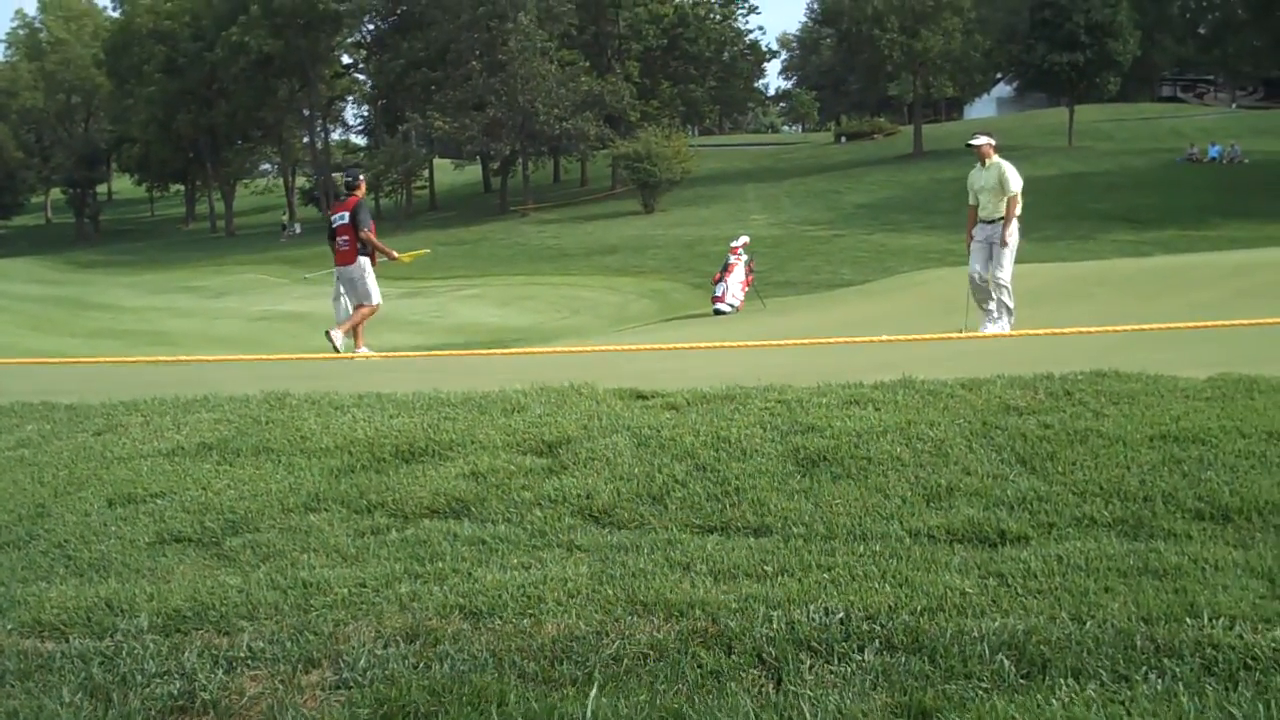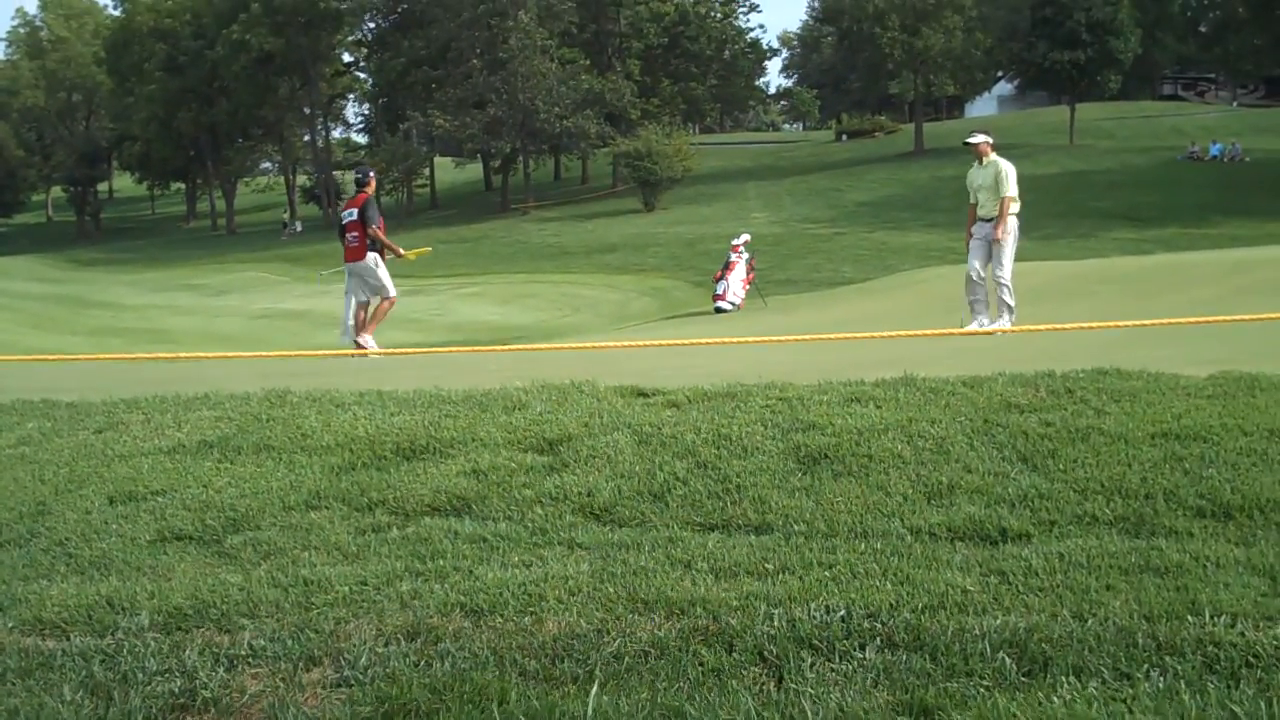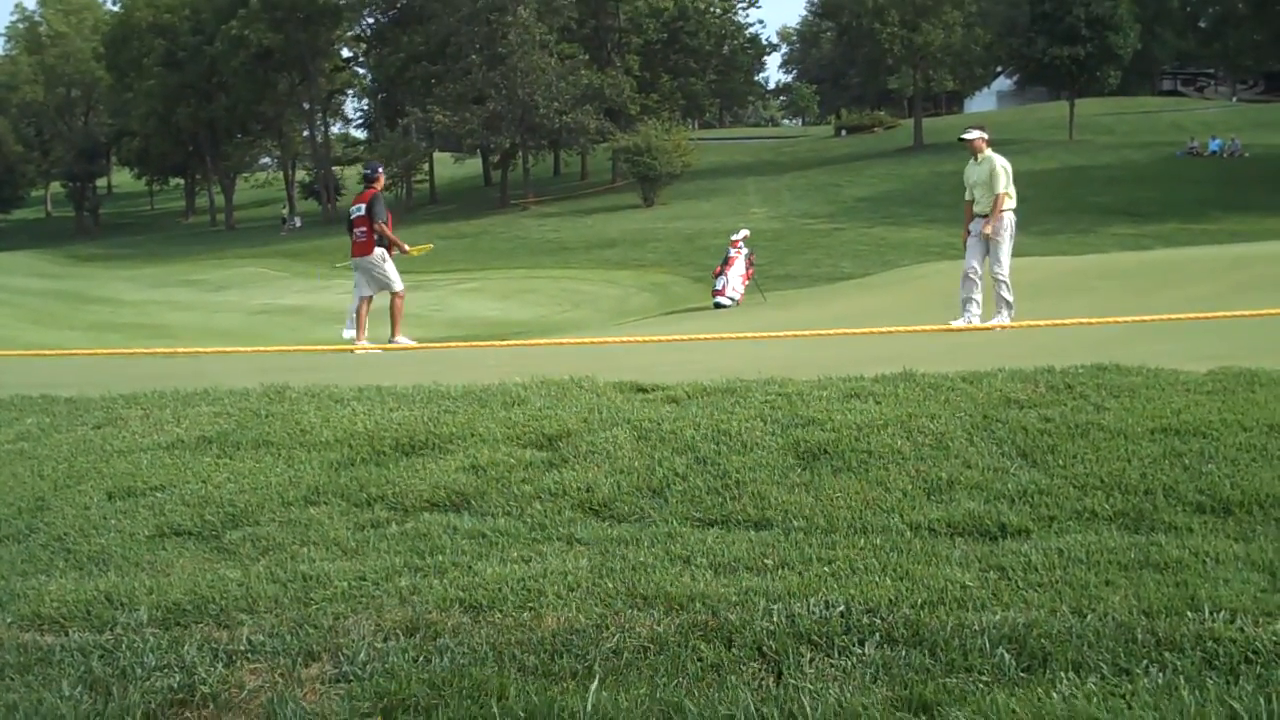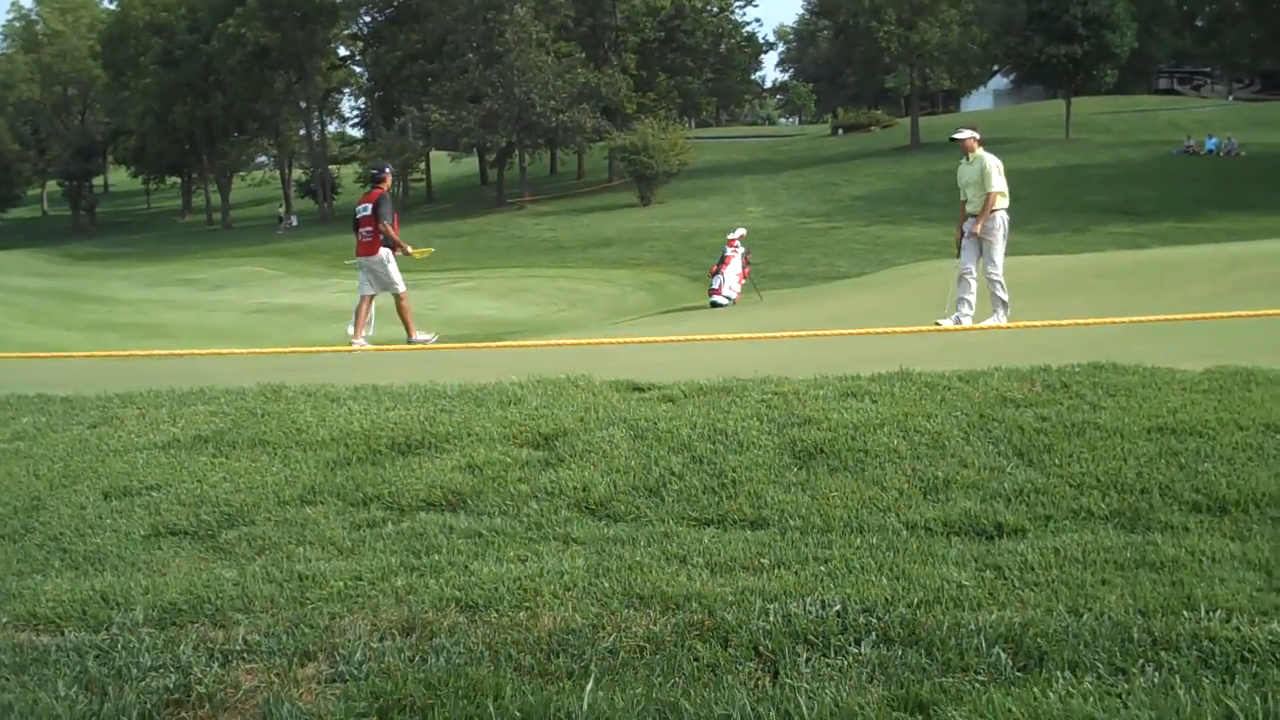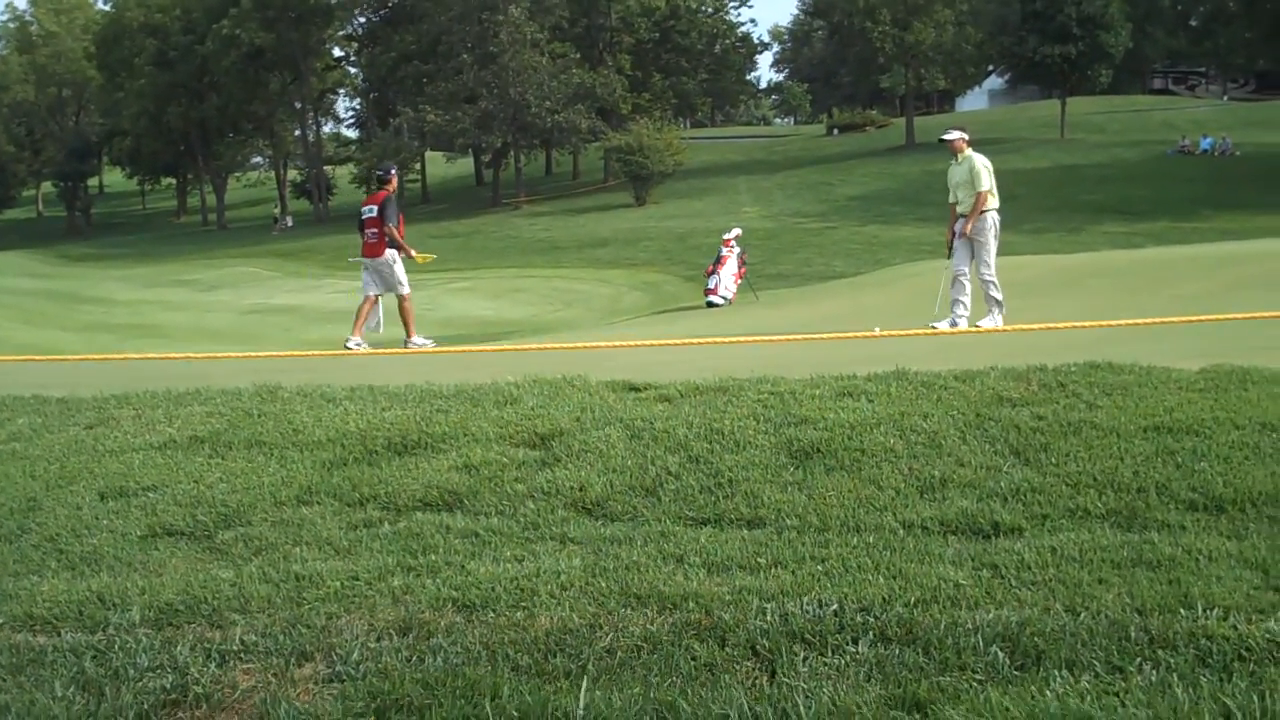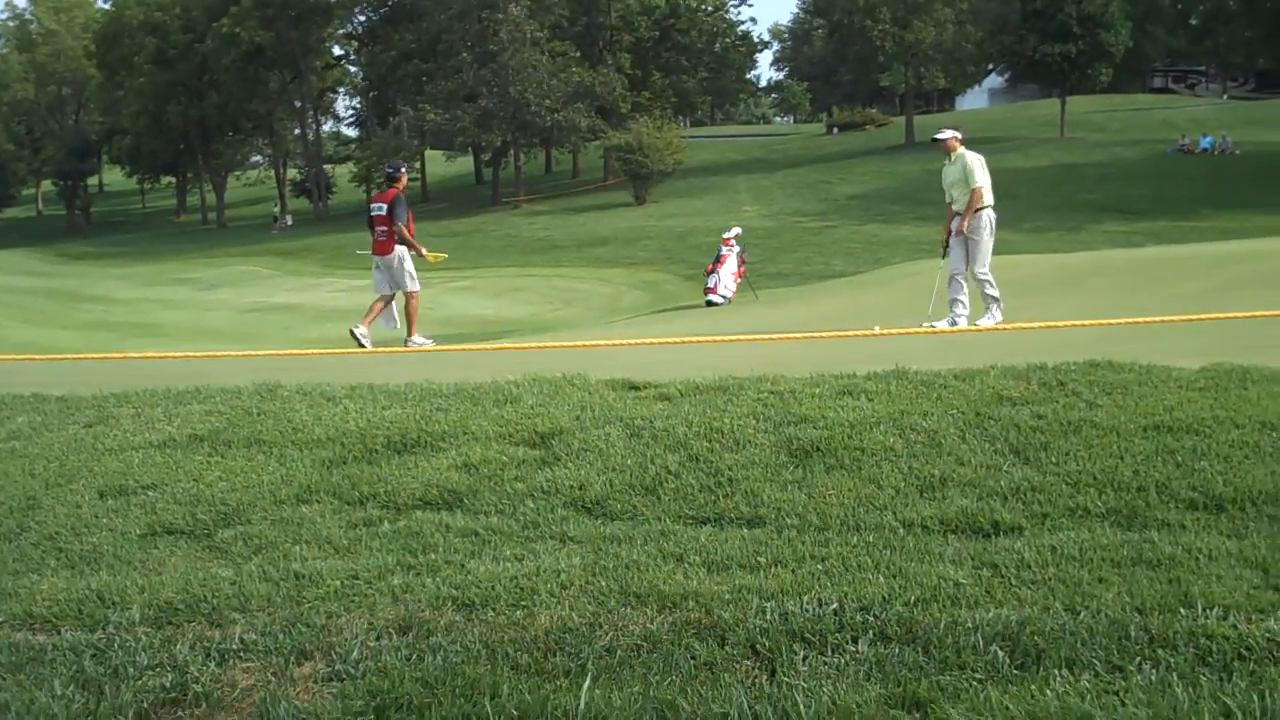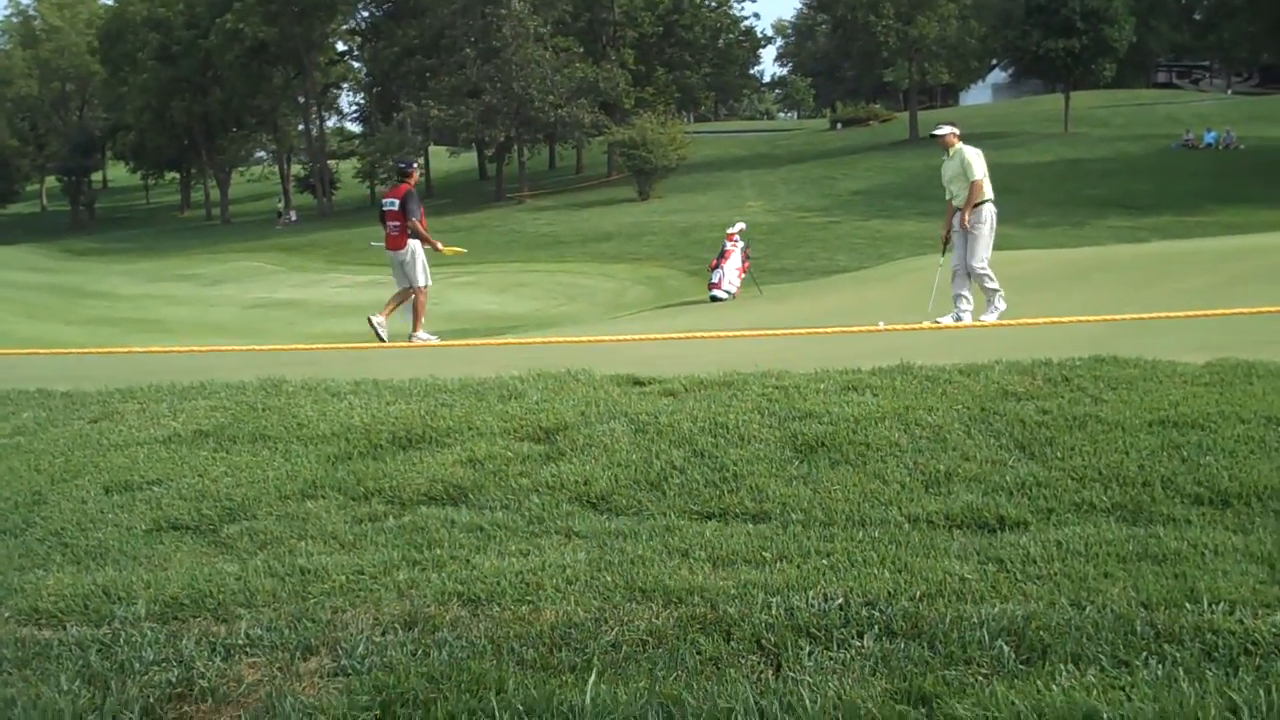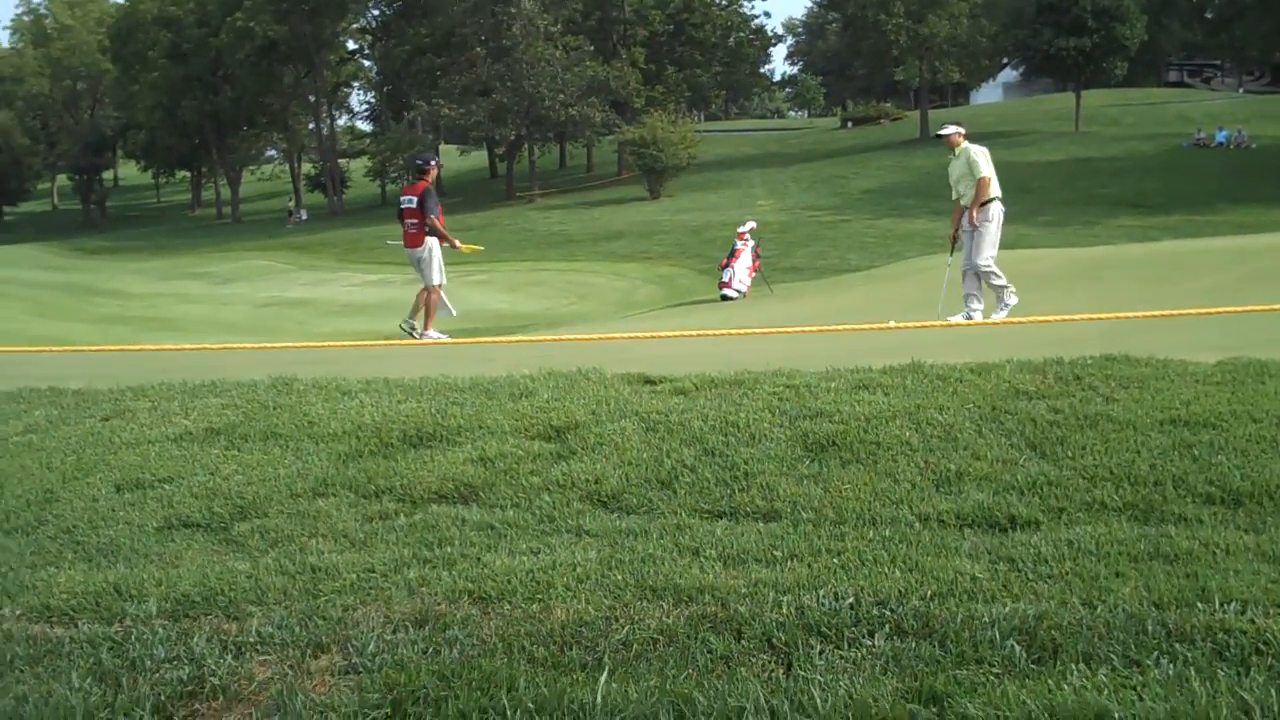
dt=0.1s
person 1, frame 1
left shoulder: (1004, 168)
right shoulder: (974, 174)
left elbow: (1013, 199)
left wrist: (1007, 229)
right wrist: (969, 232)
left hip: (1005, 227)
right hip: (982, 227)
left knee: (1000, 276)
right knee: (975, 273)
left ankle: (1004, 322)
right ankle: (990, 315)
person 1, frame 2
left shoulder: (1002, 166)
right shoulder: (972, 172)
left elbow: (1007, 199)
left wrist: (999, 228)
right wrist: (968, 230)
left hip: (1003, 225)
right hip: (981, 225)
left knee: (1001, 275)
right knee: (973, 271)
left ankle: (1005, 320)
right ankle: (980, 317)
person 1, frame 3
left shoulder: (997, 163)
right shoulder: (969, 168)
left elbow: (1000, 196)
left wrist: (989, 224)
right wrist: (966, 227)
left hip: (1000, 220)
right hip: (978, 222)
left knee: (999, 271)
right knee: (970, 269)
left ankle: (1004, 315)
right ankle: (971, 315)
person 1, frame 4
left shoulder: (988, 162)
right shoulder: (962, 168)
left elbow: (992, 195)
left wrist: (979, 223)
right wrist: (959, 228)
left hip: (992, 219)
right hip: (971, 221)
left knee: (992, 271)
right knee: (966, 270)
left ankle: (1000, 314)
right ankle: (962, 315)
person 1, frame 5
left shoulder: (977, 161)
right shoulder: (952, 169)
left elbow: (983, 195)
left wrist: (969, 222)
right wrist: (950, 230)
left hip: (983, 220)
right hip: (963, 223)
left knee: (985, 271)
right knee: (959, 271)
left ankle: (995, 314)
right ankle: (958, 317)
person 1, frame 6
left shoulder: (970, 159)
right shoulder: (946, 168)
left elbow: (977, 191)
left wrist: (965, 219)
right wrist: (946, 230)
left hip: (979, 218)
right hip: (959, 221)
left knee: (979, 270)
right knee: (956, 271)
left ankle: (994, 311)
right ankle: (958, 316)
person 1, frame 7
left shoulder: (968, 153)
right shoulder: (945, 165)
left elbow: (977, 183)
left wrist: (966, 212)
right wrist: (947, 227)
left hip: (980, 212)
right hip: (961, 216)
left knee: (977, 264)
right knee: (959, 266)
left ankle: (996, 301)
right ankle: (962, 312)
person 1, frame 8
left shoulder: (974, 152)
right shoulder: (952, 165)
left elbow: (984, 181)
left wrist: (974, 209)
right wrist: (954, 227)
left hip: (988, 211)
right hip: (970, 215)
left knee: (982, 262)
right knee: (968, 265)
left ankle: (1007, 295)
right ankle: (973, 311)
person 2, frame 1
left shoulder: (336, 208)
right shoulder: (359, 204)
left elbow: (332, 240)
right elbow: (364, 234)
right wrist: (387, 252)
left hip: (341, 264)
right hip: (358, 262)
left knee: (357, 306)
right knee: (371, 305)
left ankle: (360, 348)
right ankle: (338, 331)
person 2, frame 2
left shoulder: (347, 205)
right shoulder: (368, 201)
left elbow: (342, 236)
right elbow: (372, 230)
right wrist: (394, 249)
left hip: (351, 261)
right hip: (368, 258)
left knee: (361, 303)
right knee: (389, 297)
left ankle: (363, 344)
right ankle: (365, 335)
person 2, frame 3
left shoulder: (356, 200)
right shoulder: (375, 196)
left elbow: (350, 230)
right elbow: (377, 225)
right wrist: (399, 244)
left hip: (358, 255)
right hip: (375, 253)
left knee: (365, 298)
right knee: (398, 292)
left ankle: (360, 340)
right ankle: (396, 336)
person 2, frame 4
left shoulder: (362, 200)
right shoulder: (382, 196)
left elbow: (356, 230)
right elbow: (383, 226)
right wrist: (403, 246)
left hip: (363, 255)
right hip: (380, 253)
left knee: (366, 297)
right knee: (401, 294)
left ankle: (357, 339)
right ankle: (413, 336)
person 2, frame 5
left shoulder: (367, 201)
right shoulder: (388, 199)
left elbow: (362, 230)
right elbow: (389, 228)
right wrist: (407, 249)
left hip: (368, 255)
right hip: (386, 254)
left knee: (370, 298)
right knee: (404, 295)
left ankle: (354, 338)
right ankle: (412, 338)
person 2, frame 6
left shoulder: (376, 198)
right shoulder: (397, 197)
left elbow: (373, 226)
right elbow: (398, 227)
right wrist: (417, 247)
left hip: (379, 252)
right hip: (396, 251)
left knee: (386, 296)
right knee: (412, 293)
left ankle: (361, 328)
right ankle: (412, 337)
person 2, frame 7
left shoulder: (388, 193)
right shoulder: (409, 192)
left elbow: (383, 221)
right elbow: (412, 222)
right wrist: (432, 242)
left hip: (392, 247)
right hip: (409, 245)
left knee: (406, 289)
right knee: (421, 288)
left ankle: (379, 318)
right ankle: (416, 332)
person 2, frame 8
left shoulder: (406, 190)
right shoulder: (427, 189)
left elbow: (401, 218)
right elbow: (431, 220)
right wrist: (450, 240)
left hip: (410, 244)
right hip: (427, 243)
left knee: (429, 286)
right knee: (435, 287)
left ankle: (411, 319)
right ankle: (428, 331)
